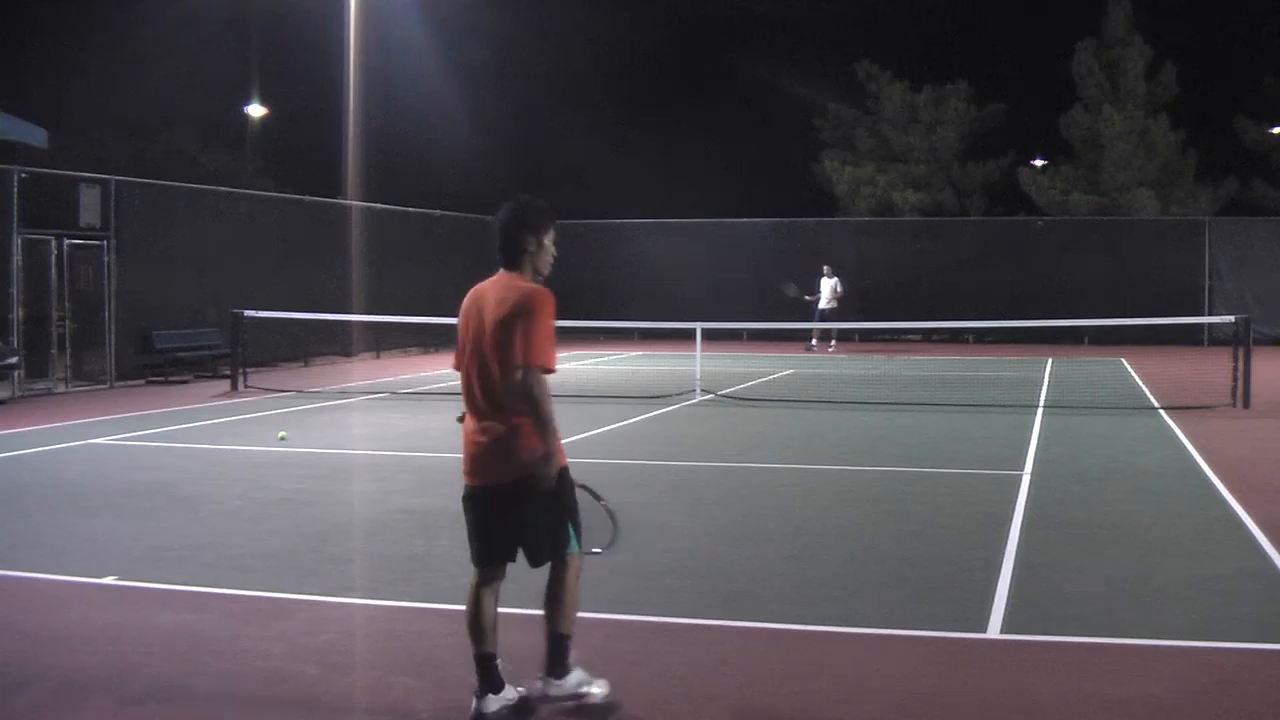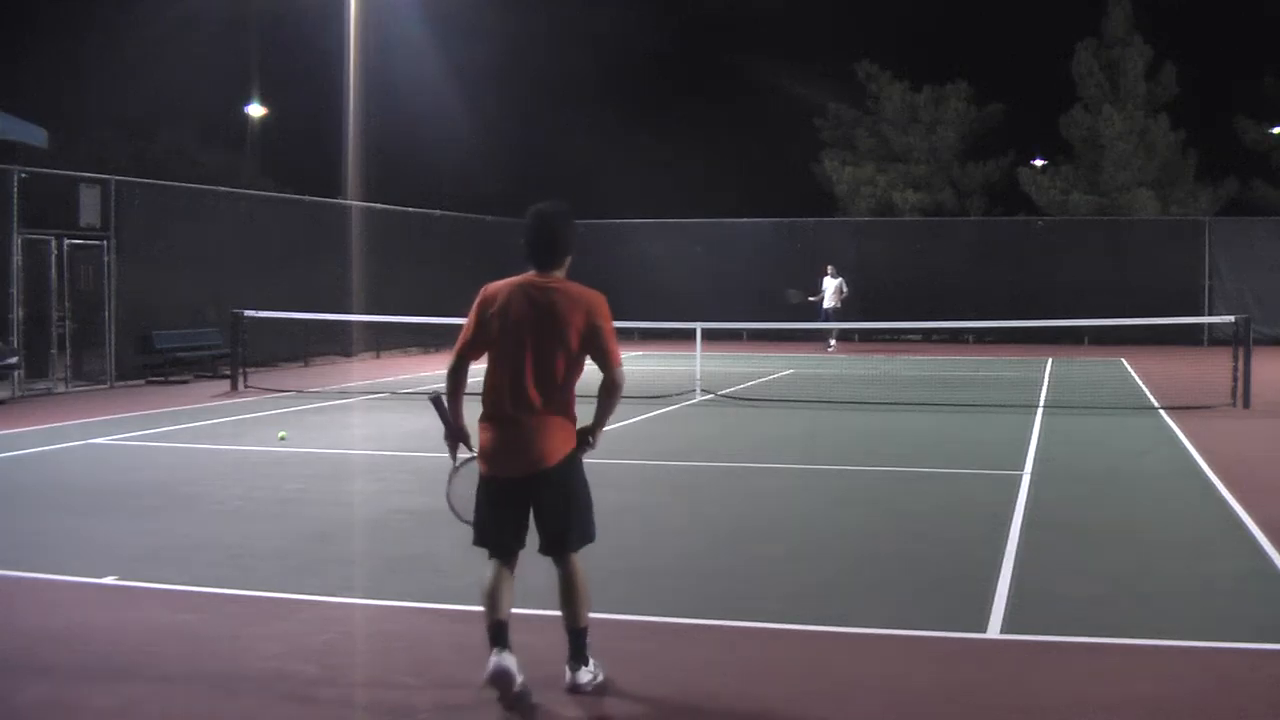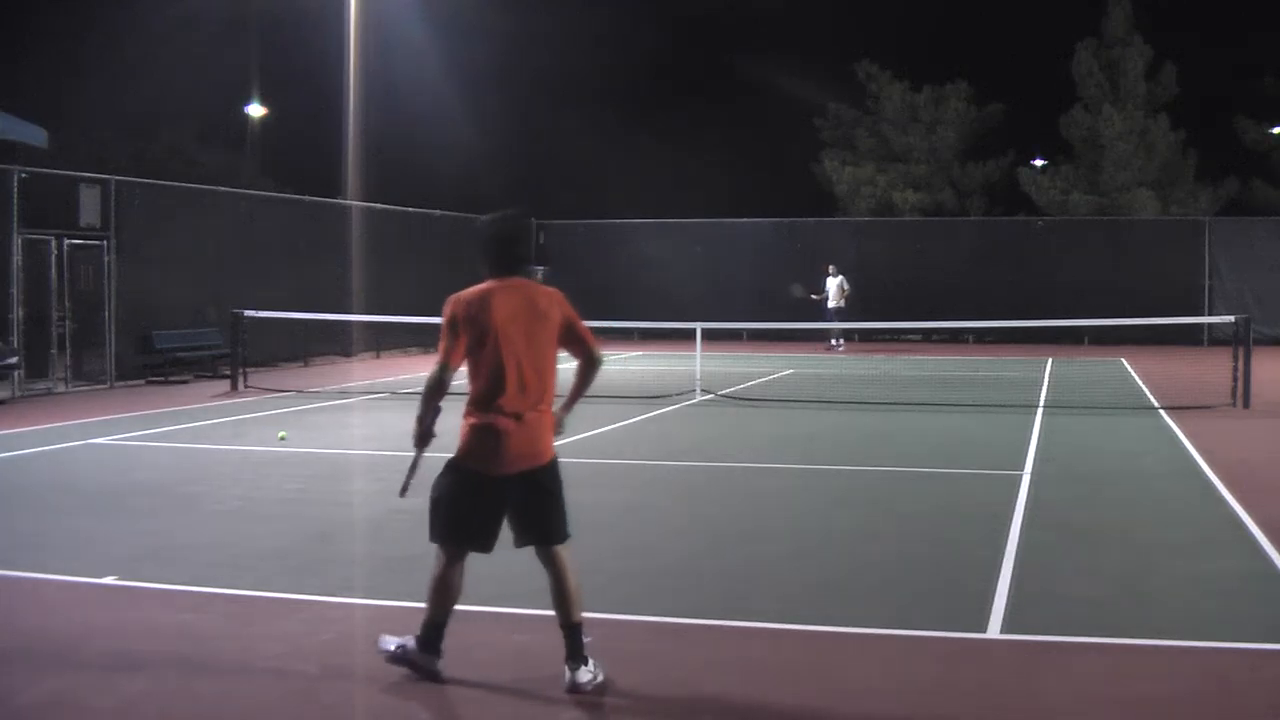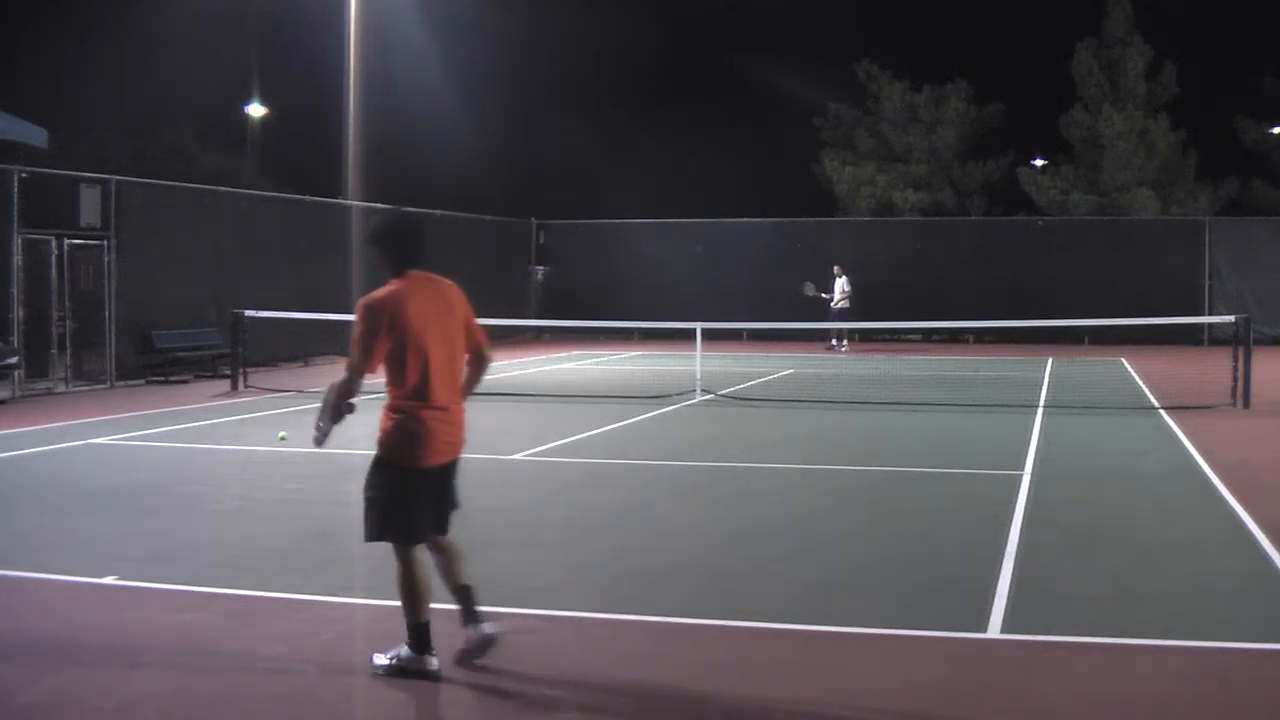
dt=0.4s
person 1, frame 1
left shoulder: (475, 297)
right shoulder: (532, 298)
right elbow: (530, 379)
right wrist: (548, 444)
left hip: (480, 454)
right hip: (526, 454)
left knee: (487, 572)
right knee: (565, 560)
right ankle: (557, 673)
person 1, frame 2
left shoulder: (493, 296)
right shoulder: (588, 303)
left elbow: (457, 367)
right elbow: (614, 378)
left wrist: (455, 423)
right wrist: (594, 430)
left hip: (498, 448)
right hip: (555, 449)
left knee: (503, 560)
right knee: (567, 557)
left ankle: (501, 652)
right ankle: (580, 664)
person 1, frame 3
left shoulder: (467, 304)
right shoulder: (552, 300)
left elbow: (441, 379)
right elbow: (592, 359)
left wrist: (423, 425)
right wrist: (561, 412)
left hip: (483, 449)
right hip: (536, 452)
left knee: (451, 552)
right knee: (554, 553)
left ankle: (426, 648)
right ankle: (579, 663)
person 1, frame 4
left shoulder: (379, 304)
right shoulder: (451, 293)
left elbow: (353, 381)
right elbow: (481, 358)
left wrist: (330, 413)
left hip: (408, 440)
right hip: (449, 437)
left knee: (407, 545)
right knee: (437, 535)
left ankle: (420, 650)
right ankle: (474, 621)
